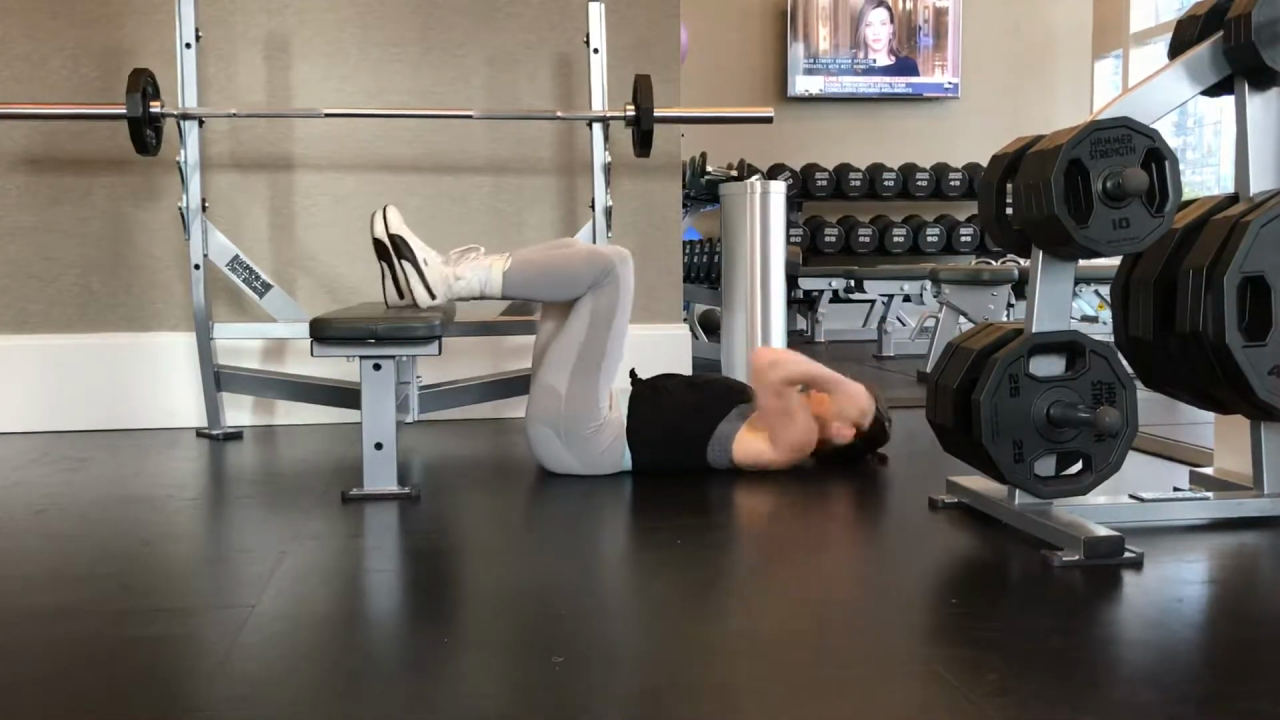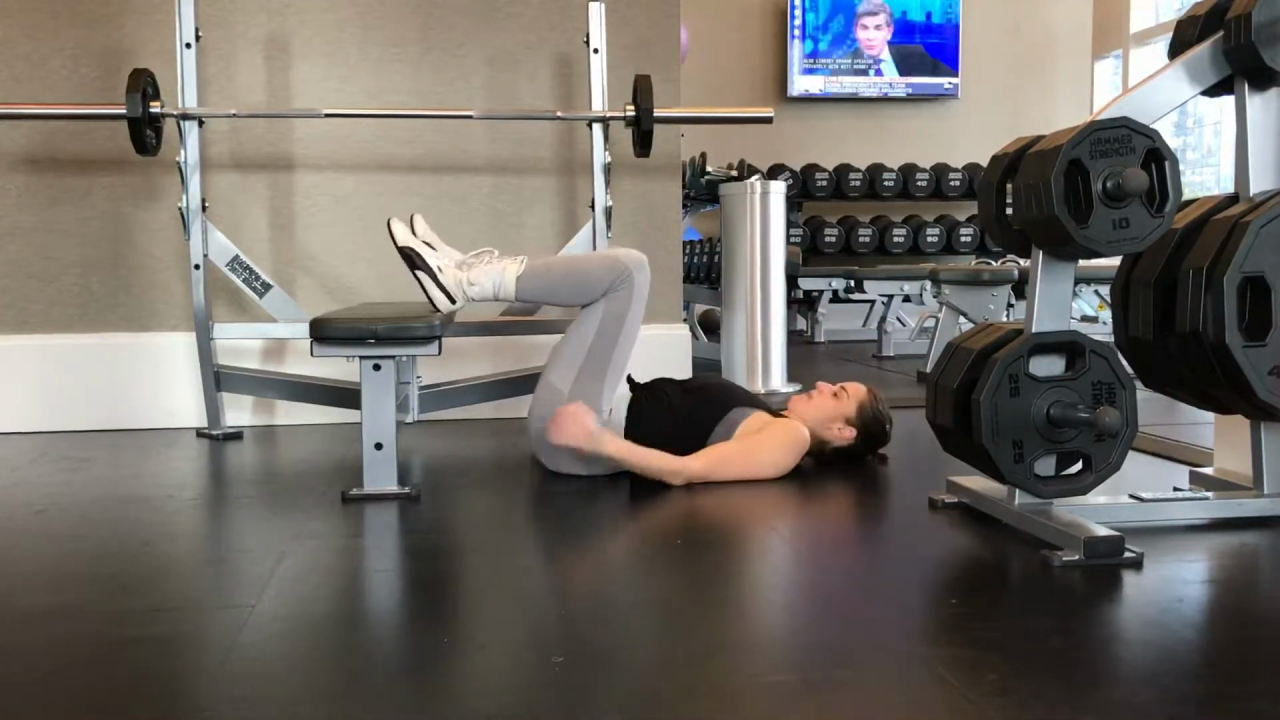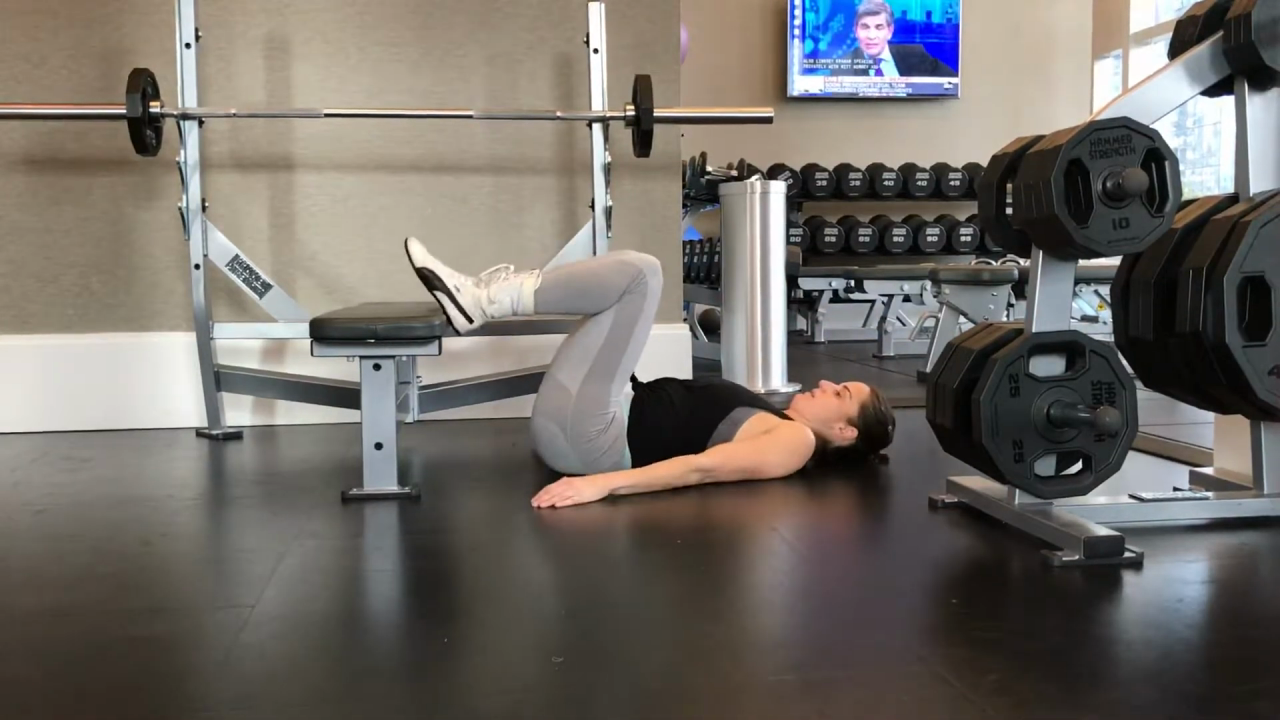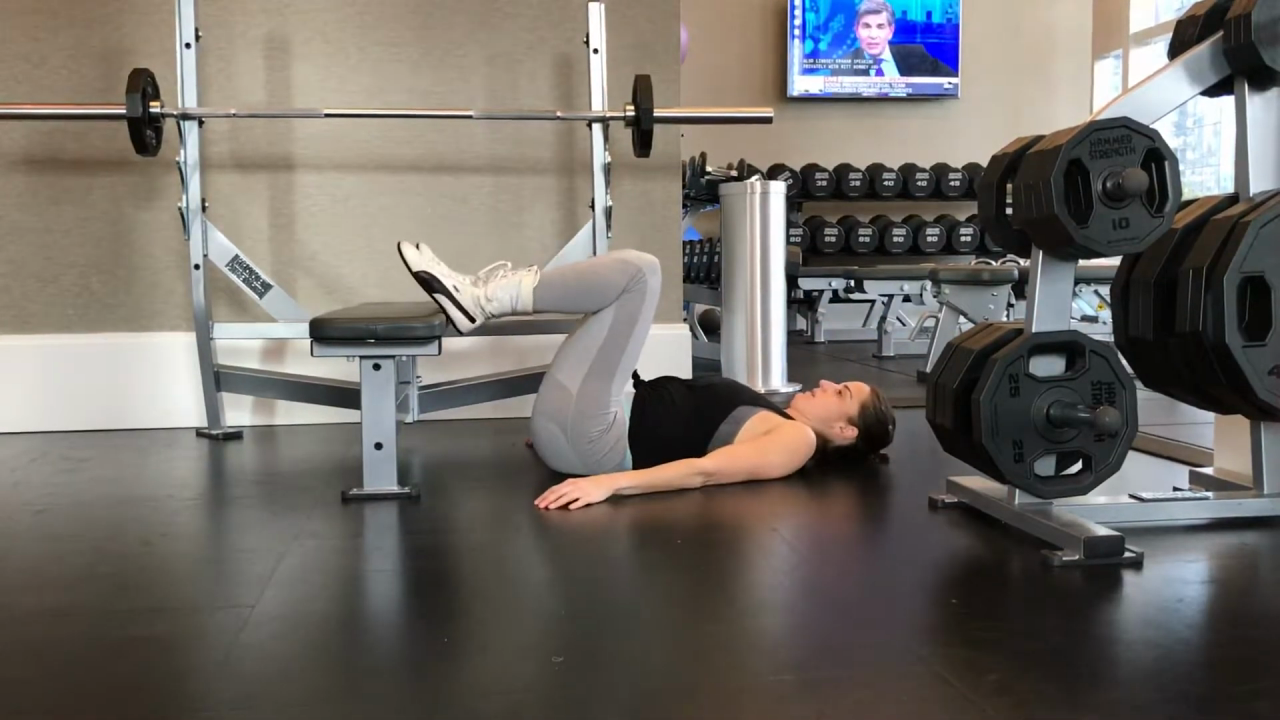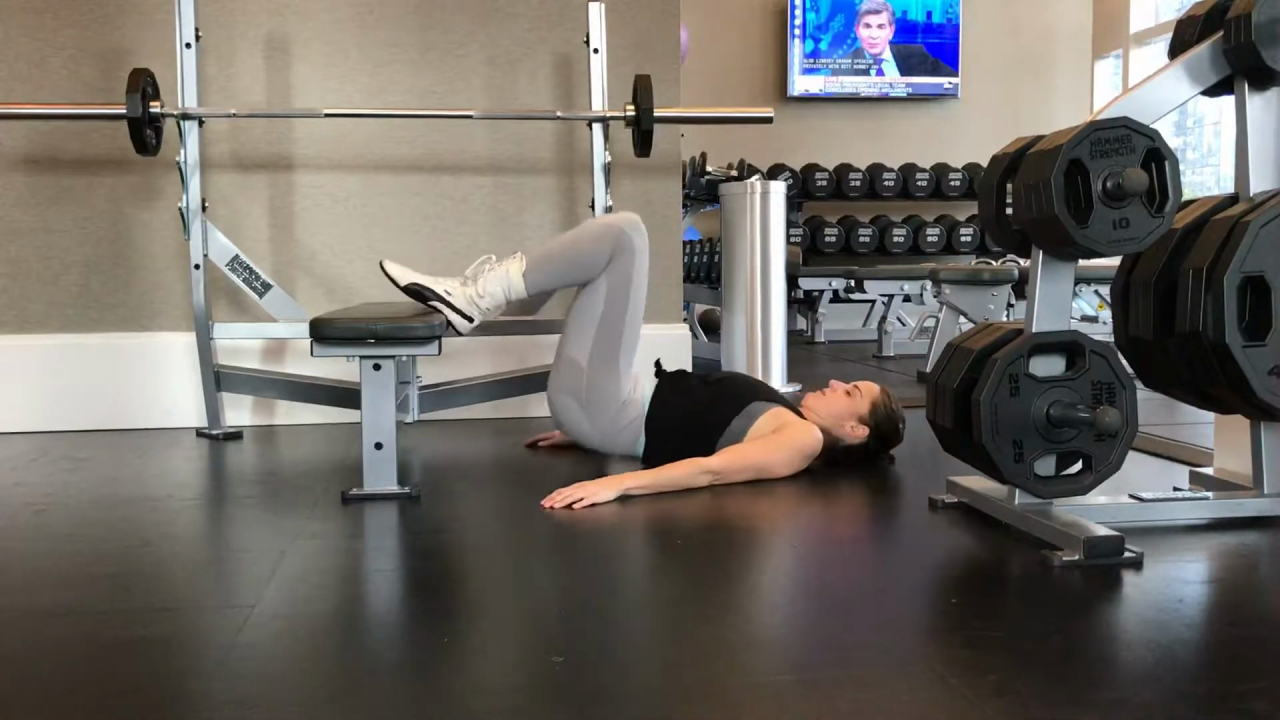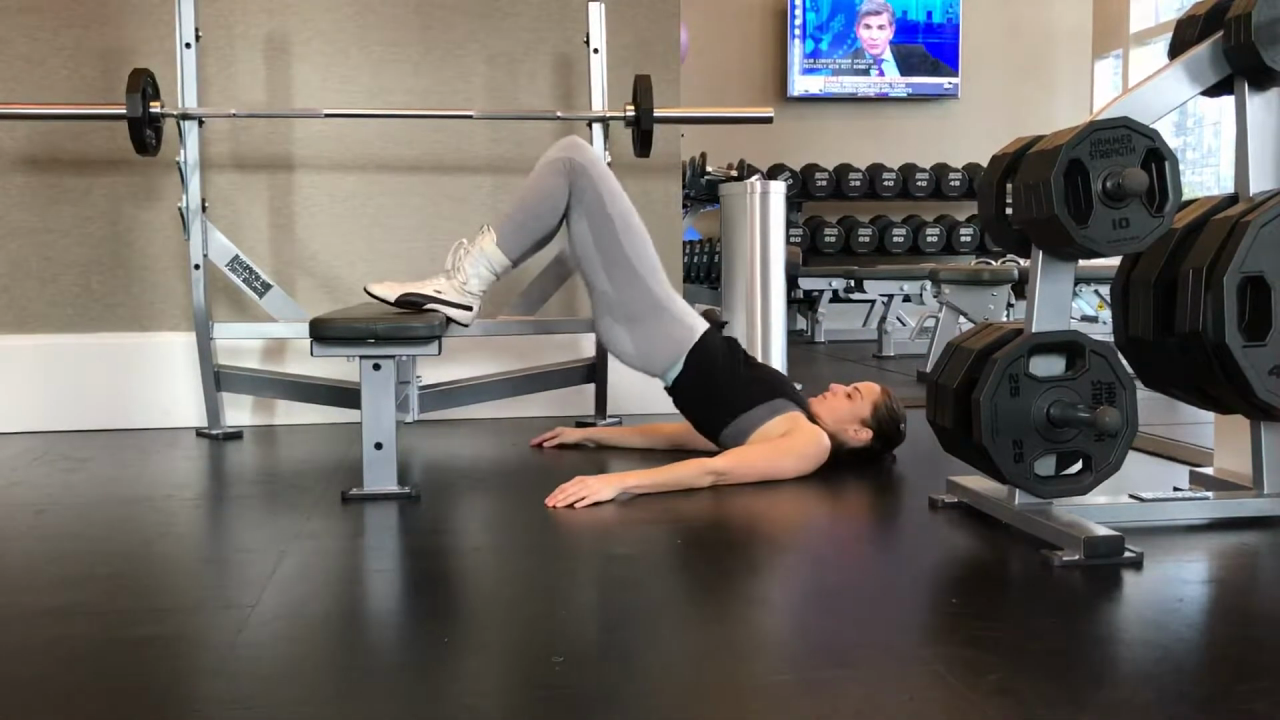
dt=0.4s
person 1, frame 1
left shoulder: (792, 437)
right shoulder: (768, 424)
left elbow: (768, 366)
left wrist: (845, 390)
left hip: (579, 440)
right hip: (582, 428)
left knee: (611, 264)
right knee: (570, 255)
left ankle: (446, 278)
right ankle: (428, 280)
person 1, frame 2
left shoulder: (789, 439)
right shoulder: (770, 426)
left elbow: (690, 470)
left wrist: (599, 442)
left hip: (573, 434)
right hip: (592, 422)
left knee: (627, 269)
right knee: (620, 271)
left ankle: (460, 282)
right ankle: (462, 276)
person 1, frame 3
left shoulder: (794, 442)
right shoulder: (774, 425)
left elbow: (703, 468)
left wrist: (604, 483)
left hip: (582, 439)
right hip: (580, 428)
left knee: (639, 272)
right knee: (630, 275)
left ankle: (480, 300)
right ankle: (478, 297)
person 1, frame 4
left shoulder: (796, 441)
right shoulder: (771, 421)
left elbow: (706, 470)
left wrist: (609, 482)
left hip: (586, 441)
right hip: (580, 428)
left knee: (639, 271)
right knee: (632, 274)
left ankle: (479, 298)
right ankle: (477, 295)
person 1, frame 5
left shoulder: (805, 440)
right shoulder: (787, 422)
left elbow: (713, 468)
left wrist: (617, 484)
left hip: (605, 413)
right hip: (618, 414)
left knee: (625, 233)
right knee: (620, 238)
left ankle: (474, 298)
right ankle: (473, 299)
person 1, frame 6
left shoulder: (810, 445)
right shoulder: (800, 424)
left elbow: (717, 471)
left wrist: (617, 483)
left hip: (651, 330)
right hip: (656, 332)
left knee: (572, 159)
right knee: (573, 168)
left ankle: (464, 285)
right ankle: (464, 287)
